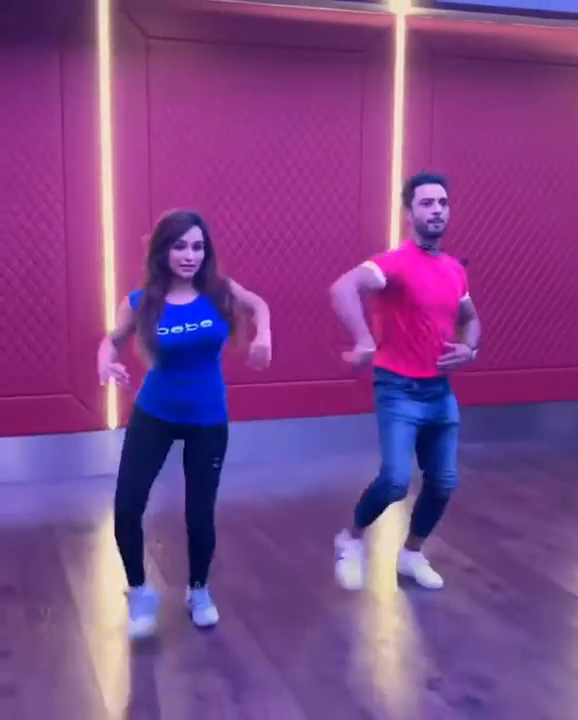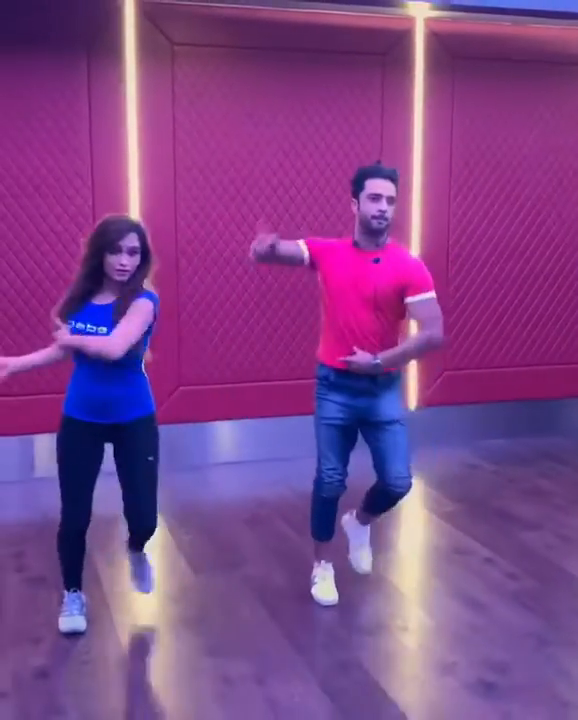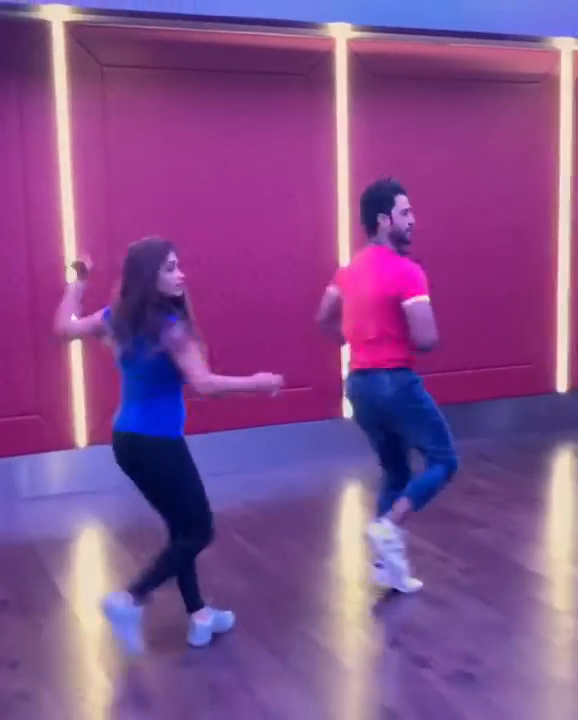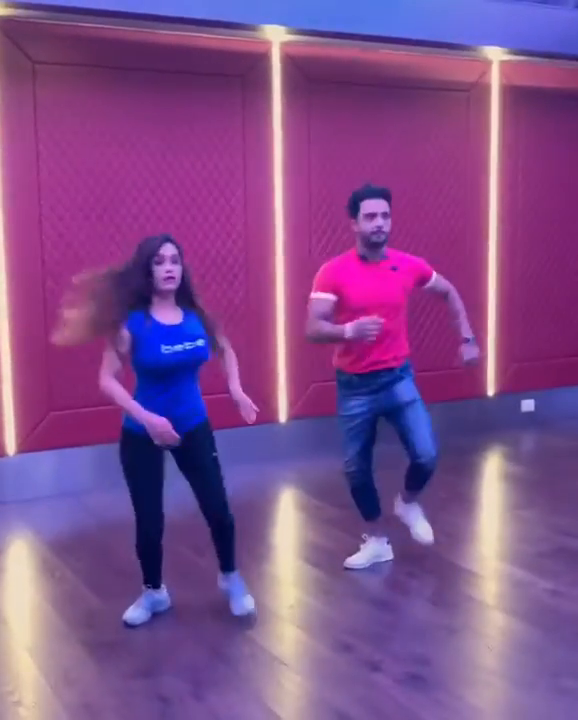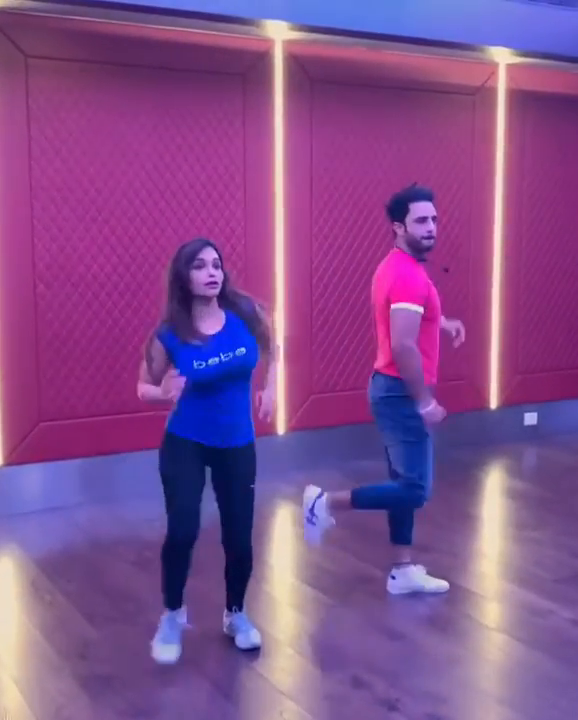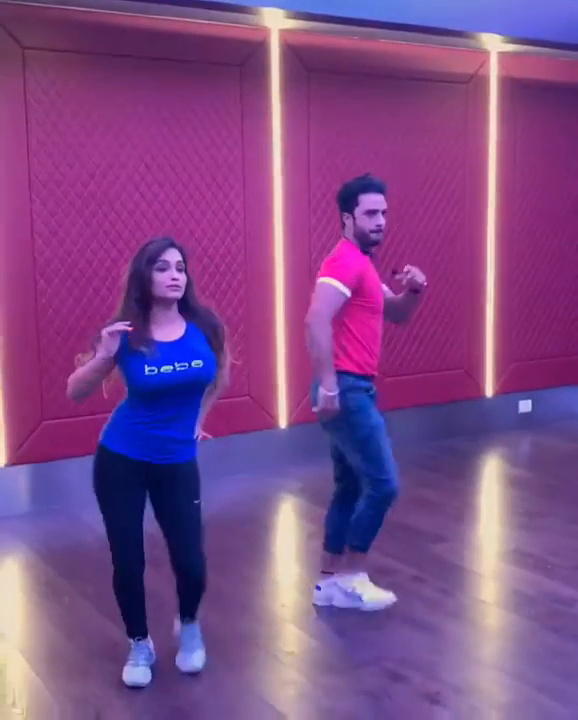
dt=0.7s
person 1, frame 1
left shoulder: (219, 291)
right shoulder: (141, 301)
left elbow: (258, 302)
right elbow: (112, 340)
left wrist: (262, 335)
right wrist: (106, 364)
left hip: (207, 421)
right hip: (153, 416)
left knee: (200, 513)
right knee: (127, 506)
left ankle: (198, 591)
right ankle: (140, 592)
person 1, frame 2
left shoulder: (143, 301)
right shoulder: (79, 297)
left elbow: (115, 348)
left wrist: (69, 337)
left hip: (134, 421)
right hip: (80, 421)
left knee: (142, 516)
right knee: (75, 516)
left ankle: (136, 551)
right ankle: (73, 595)
person 1, frame 3
left shoulder: (121, 318)
right shoulder: (171, 324)
left elbow: (66, 326)
right elbow: (201, 384)
left wrist: (76, 283)
right wrist: (254, 382)
left hip: (131, 438)
right hip: (162, 443)
left knee: (184, 525)
right knee: (197, 530)
left ankle: (198, 614)
right ankle: (129, 599)
person 1, frame 4
left shoulder: (195, 316)
right shoulder: (130, 323)
left elbow: (224, 349)
right elbow: (107, 381)
left wrist: (237, 390)
right wrist: (147, 418)
left hip: (194, 428)
right hip: (143, 436)
left knee: (218, 511)
right knee: (149, 523)
left ankle: (231, 580)
right ankle: (153, 592)
person 1, frame 5
left shoulder: (244, 313)
right shoulder: (168, 336)
left elbow: (269, 349)
right elbow: (145, 386)
left wrist: (266, 391)
right wrist: (163, 393)
left hip: (237, 443)
right hip: (186, 441)
left knee: (239, 539)
right knee: (183, 530)
left ankle: (236, 616)
right ankle: (173, 616)
person 1, frame 6
left shoulder: (205, 325)
right shoulder: (124, 335)
left elbow: (220, 371)
right elbow: (75, 392)
right wrist: (104, 356)
left hip: (177, 460)
right hip: (121, 459)
left knee: (191, 562)
right knee: (128, 562)
left ankle: (188, 627)
right ankle: (139, 645)
person 2, frame 1
left shoulder: (455, 270)
right shoulder: (395, 263)
left elbow: (470, 320)
right elbow: (342, 290)
left wrist: (469, 349)
right wrist: (364, 340)
left hip: (441, 391)
right hip: (399, 390)
left knee: (442, 483)
right knee: (396, 479)
left ankle: (411, 553)
right ankle: (351, 538)
person 2, frame 2
left shoulder: (409, 267)
right shoulder: (325, 252)
left elbow: (433, 333)
right elbow: (263, 254)
left wrist: (380, 362)
right wrist: (269, 242)
left hip: (382, 388)
right hip: (334, 387)
left knee: (396, 482)
right knee: (329, 481)
left ankle: (360, 521)
right ankle: (322, 566)
person 2, frame 3
left shoulder: (351, 270)
right shoulder: (407, 272)
left elbow: (324, 321)
right elbow: (425, 341)
right wrist: (404, 342)
left hip: (361, 384)
right hip: (398, 384)
left knee: (396, 471)
right knee: (443, 463)
left ankle: (391, 561)
right ankle: (388, 528)
person 2, frame 4
left shoulder: (410, 266)
right shoulder: (332, 273)
left elbow: (449, 293)
right elbow: (314, 327)
left wrist: (466, 338)
right wrist: (348, 331)
left hip: (398, 378)
right hip: (353, 385)
left knee: (426, 454)
right knee: (356, 468)
left ankle: (409, 502)
right ankle: (376, 542)
person 2, frame 5
left shoulder: (398, 267)
right shoulder: (409, 276)
right elbow: (404, 347)
left wrist: (439, 323)
right wrist: (426, 402)
left hip: (394, 388)
right hip: (402, 393)
left knee: (406, 483)
right knee: (413, 489)
left ankle: (404, 571)
right ankle: (326, 502)
person 2, frame 6
left shoulder: (358, 263)
right shoulder: (345, 262)
left elbow: (397, 314)
right elbow: (316, 321)
left wrist: (413, 290)
right wrist: (326, 383)
left hip: (353, 389)
right hip: (347, 391)
left knee: (349, 486)
right knee: (383, 485)
left ankle: (331, 581)
right ankle: (351, 577)
